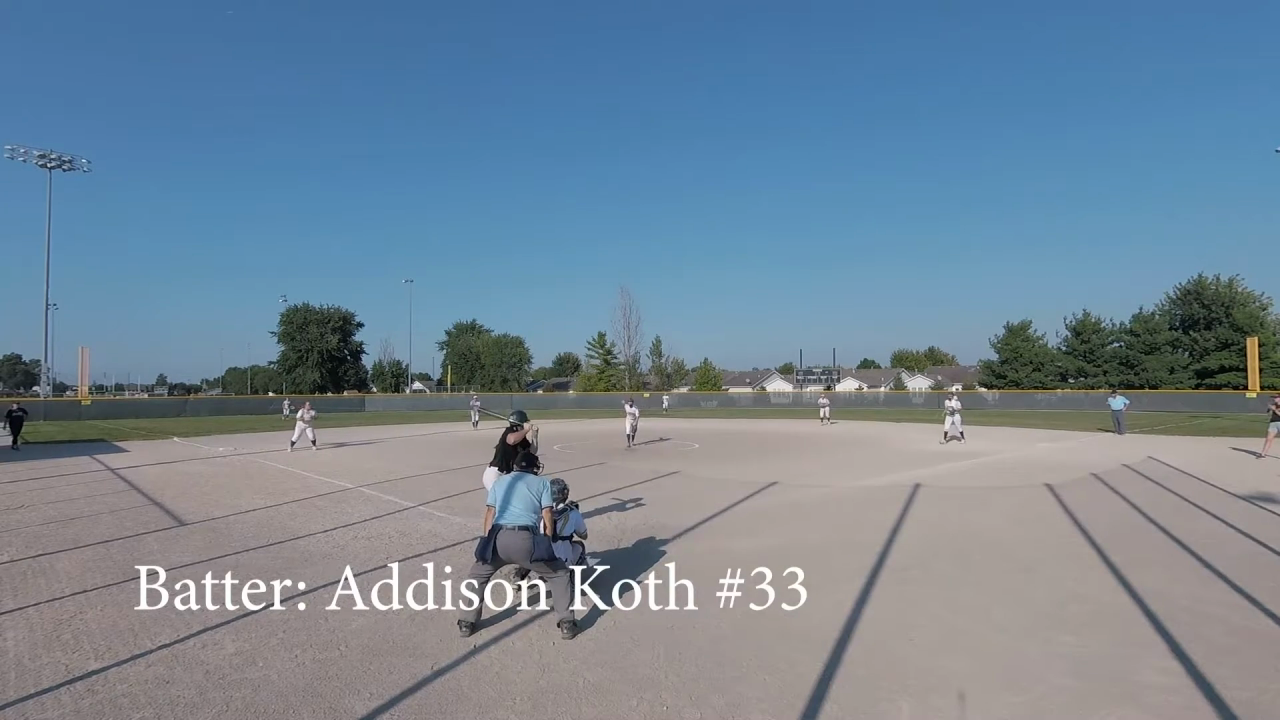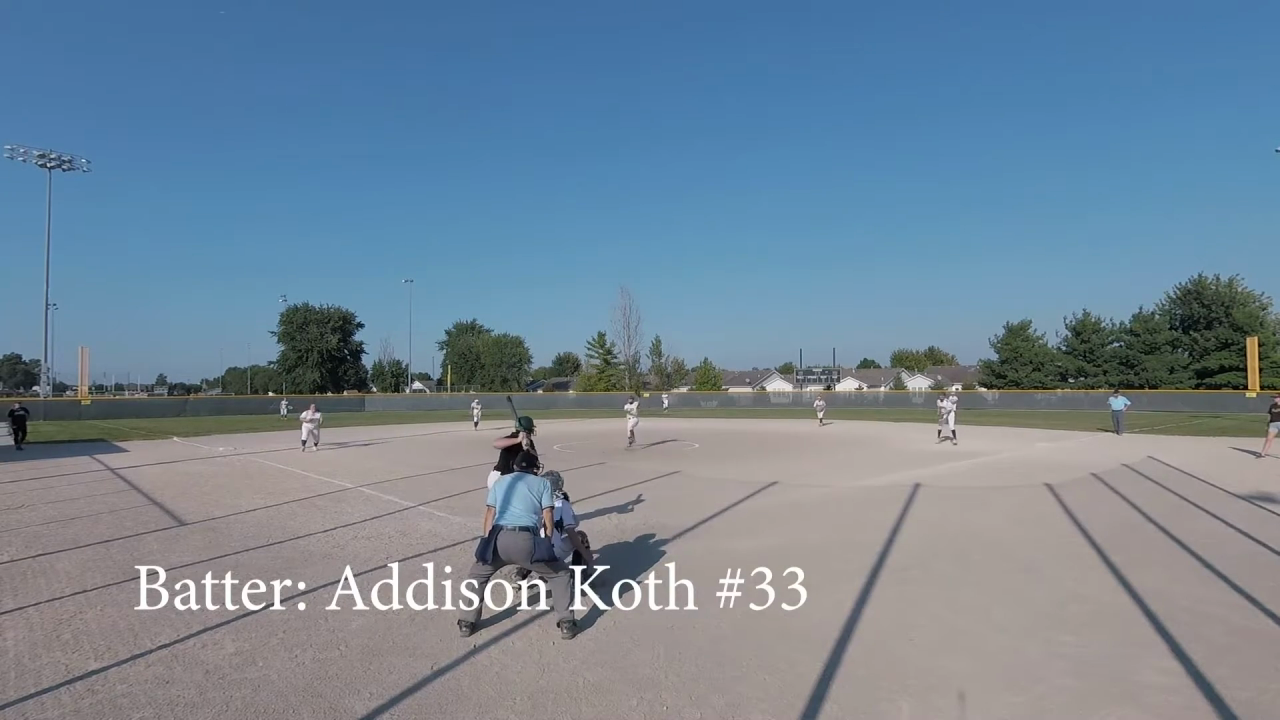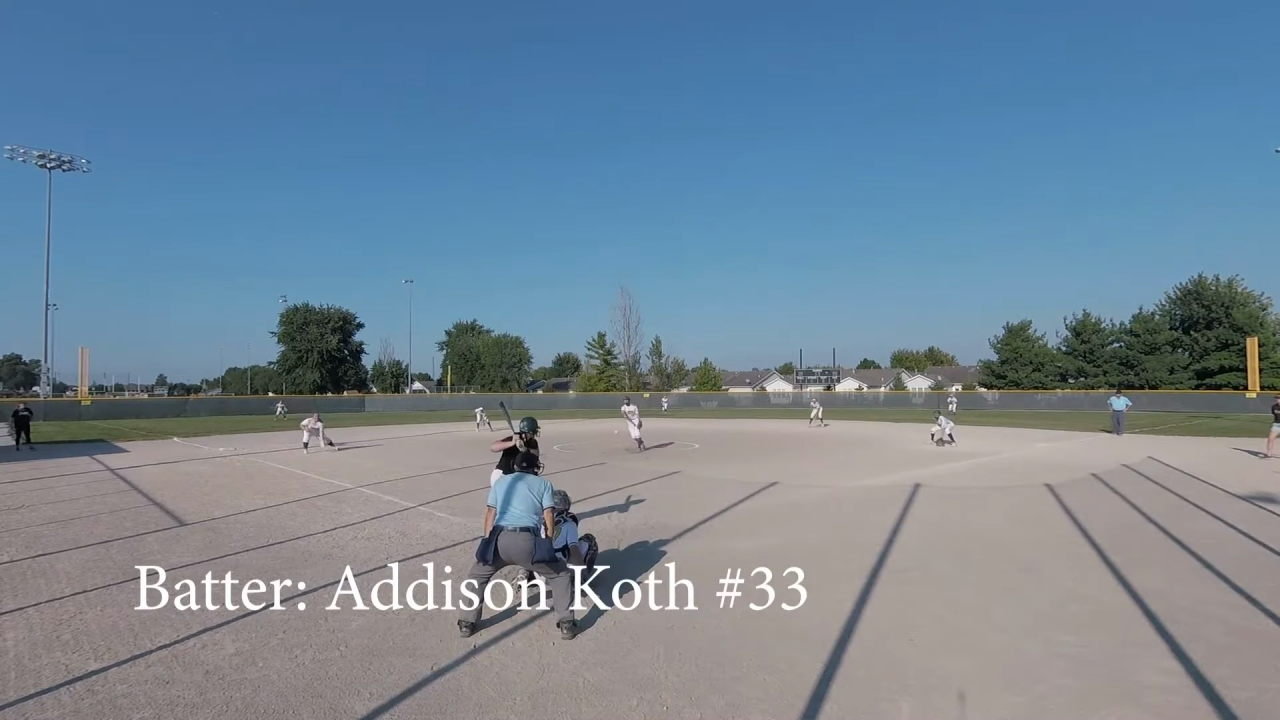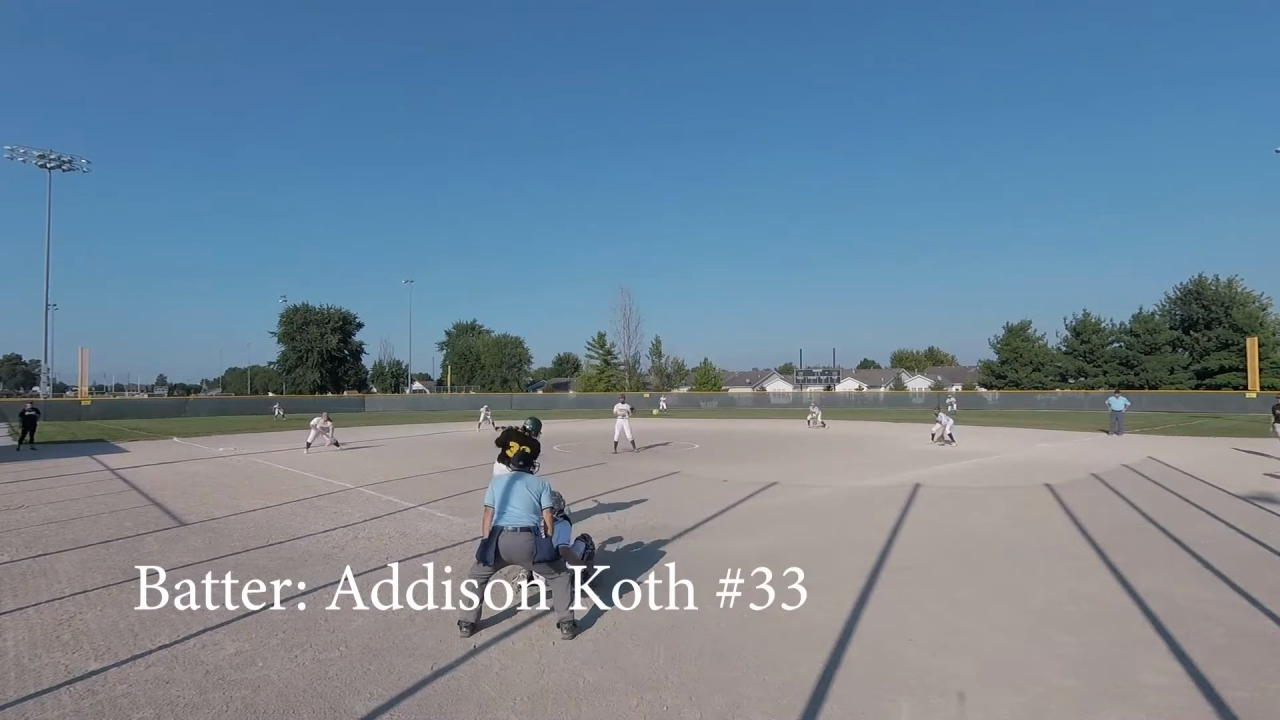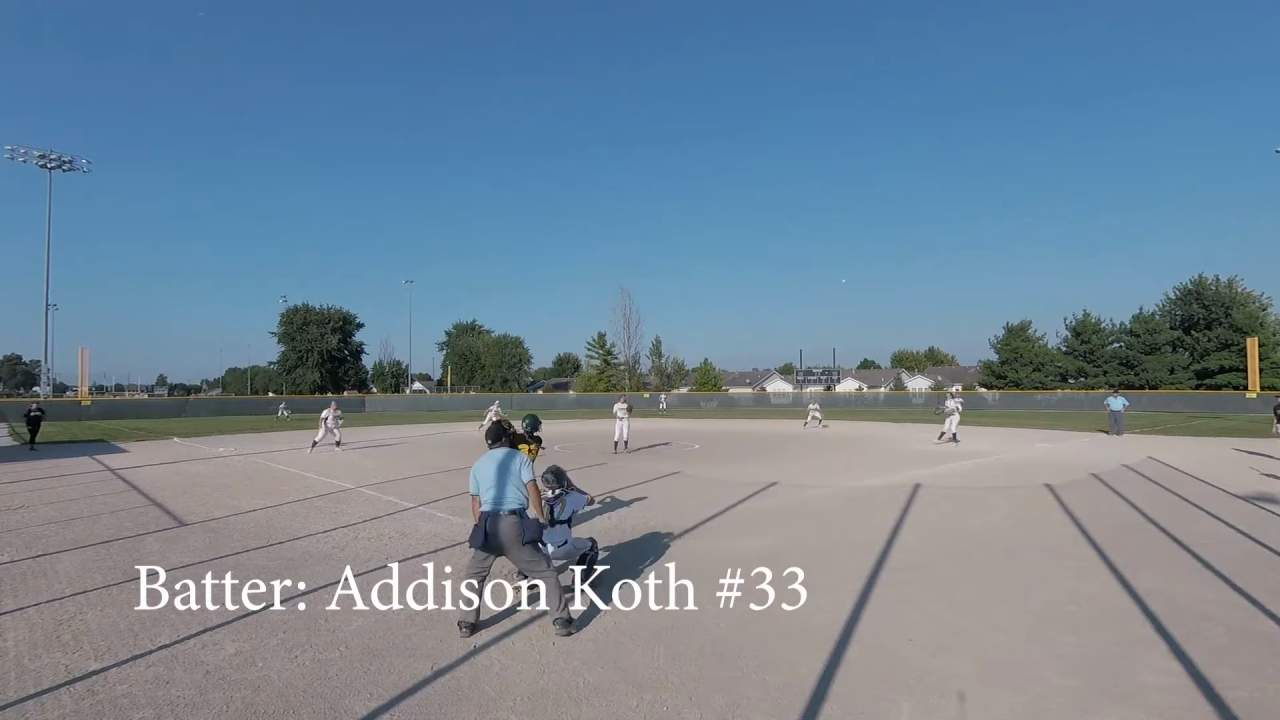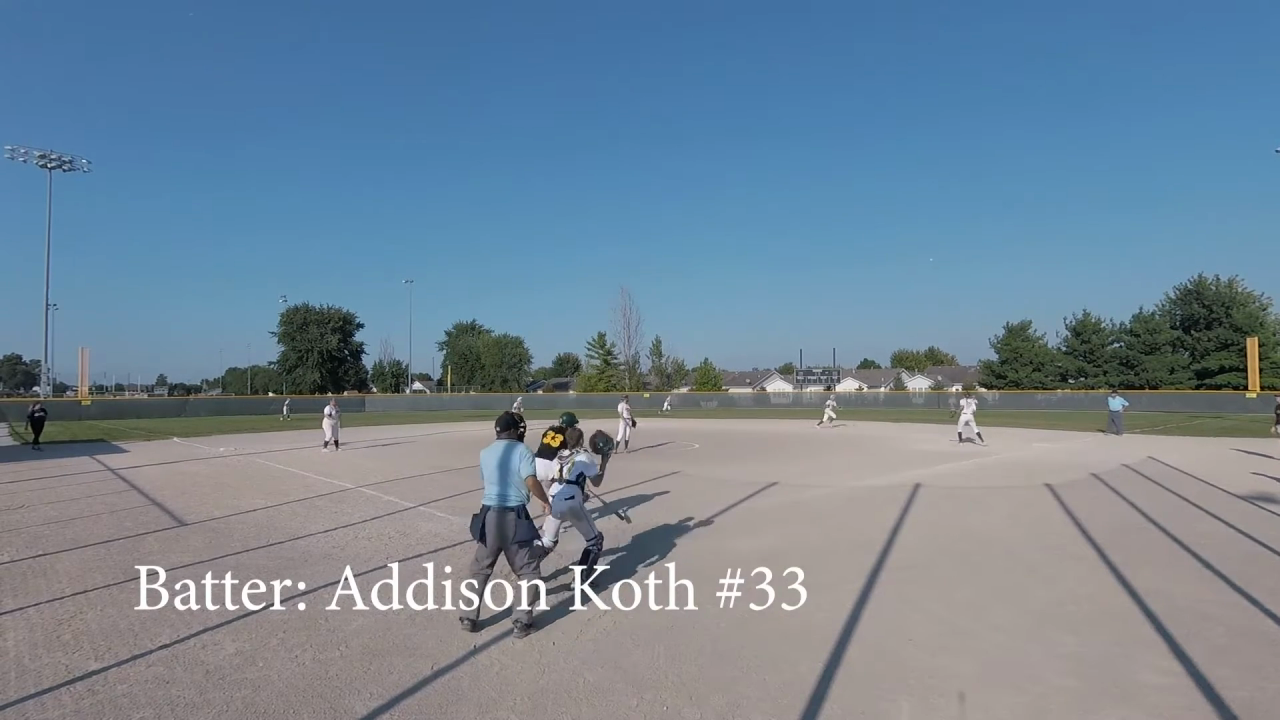
dt=0.4s
person 1, frame 1
left shoulder: (500, 481)
right shoulder: (542, 483)
left elbow: (490, 513)
right elbow: (547, 515)
left wrist: (487, 543)
right wrist: (547, 545)
left hip: (498, 538)
right hip: (526, 539)
left knee: (477, 576)
right knee: (560, 574)
left ankle: (467, 623)
right ankle: (567, 623)
person 1, frame 2
left shoulder: (500, 481)
right shoulder: (543, 483)
left elbow: (490, 513)
right elbow: (548, 516)
left wrist: (487, 543)
left hip: (499, 538)
right hip: (527, 540)
left knee: (477, 576)
right knee: (560, 574)
left ankle: (467, 623)
right ankle: (566, 623)
person 1, frame 3
left shoulder: (501, 482)
right shoulder: (543, 484)
left elbow: (490, 514)
right elbow: (548, 516)
left wrist: (487, 544)
left hip: (500, 539)
right hip: (527, 540)
left knee: (477, 576)
right knee: (561, 574)
left ankle: (467, 623)
right ankle: (566, 623)
person 1, frame 4
left shoulder: (497, 481)
right shoulder: (541, 483)
left elbow: (488, 514)
right elbow: (548, 517)
left wrist: (487, 543)
left hip: (500, 539)
right hip: (527, 539)
left knee: (477, 576)
right knee: (561, 575)
left ankle: (467, 623)
right ankle: (566, 624)
person 1, frame 5
left shoulder: (478, 464)
right shoulder: (520, 457)
left elbow: (475, 501)
right elbow: (532, 489)
left wrist: (480, 529)
right wrist: (541, 519)
left hip: (488, 523)
right hip: (515, 522)
left knee: (475, 574)
right knee: (543, 570)
left ankle: (467, 622)
right ankle: (561, 620)
person 1, frame 6
left shoulder: (485, 453)
right shoulder: (522, 450)
right elbow: (531, 482)
right wrist: (545, 501)
left hip: (488, 516)
right hip: (515, 517)
left knee: (480, 567)
right knee: (527, 570)
left ankle: (470, 617)
right ankle: (521, 622)
